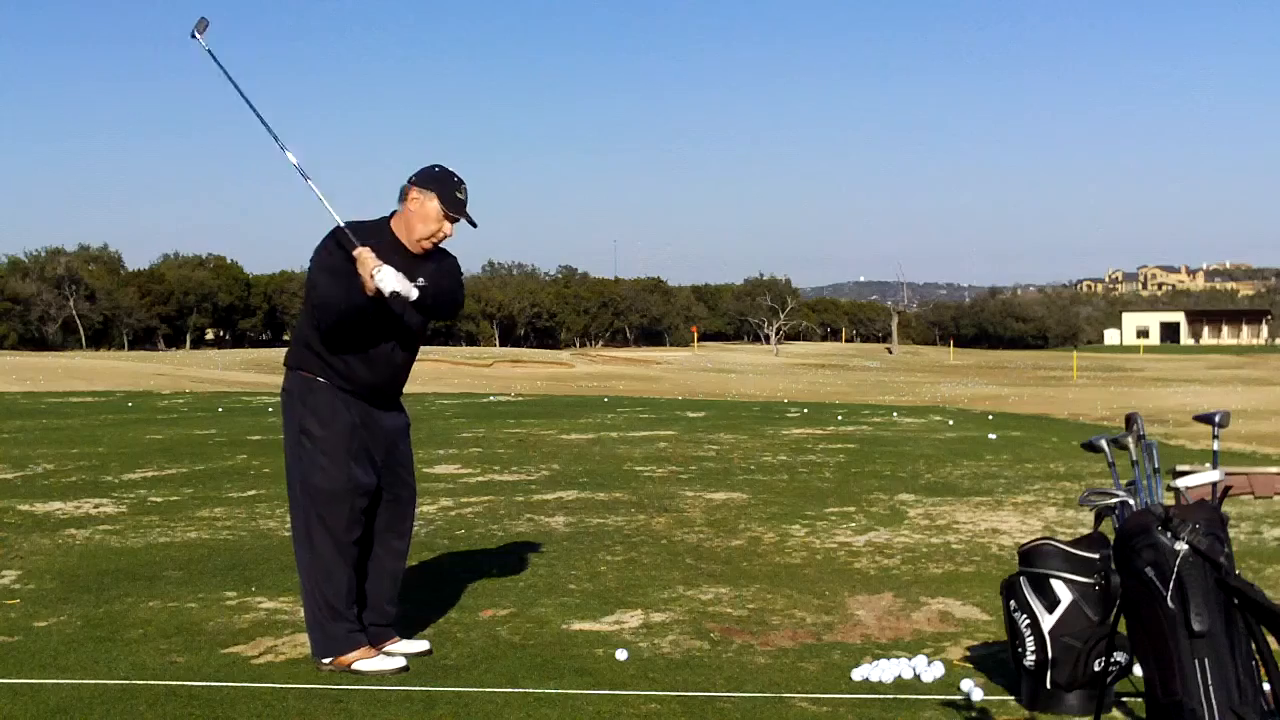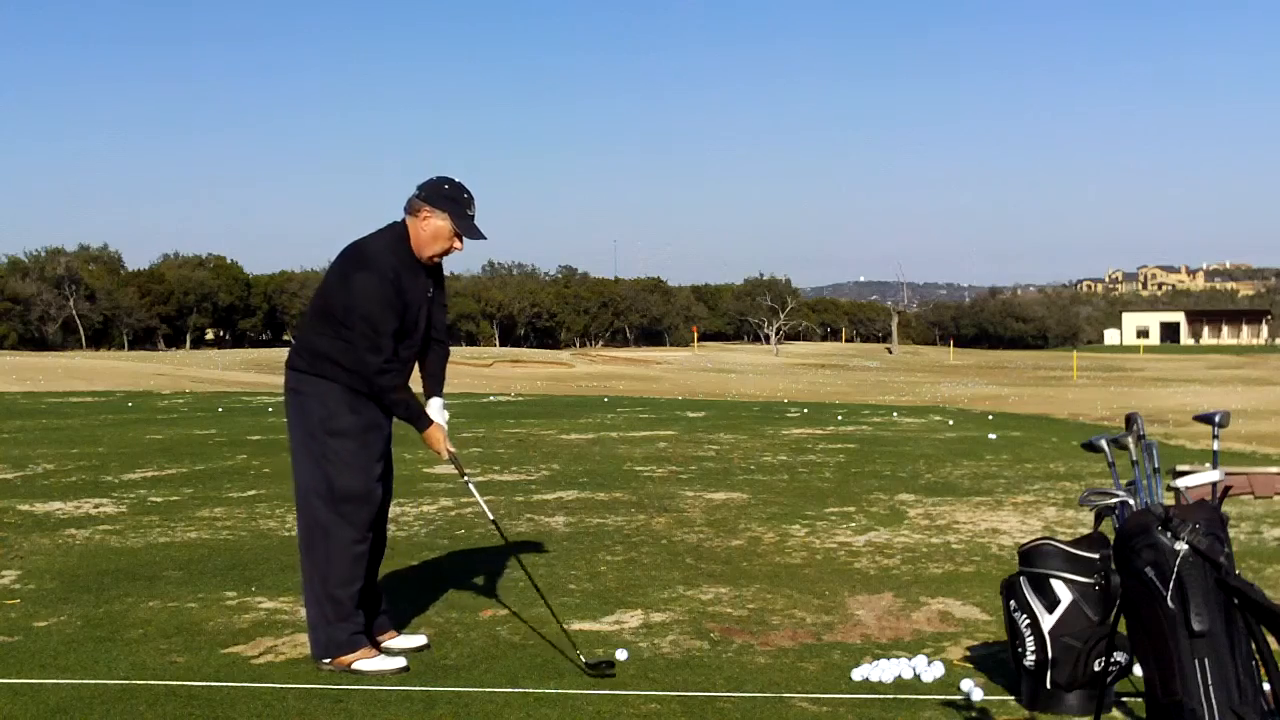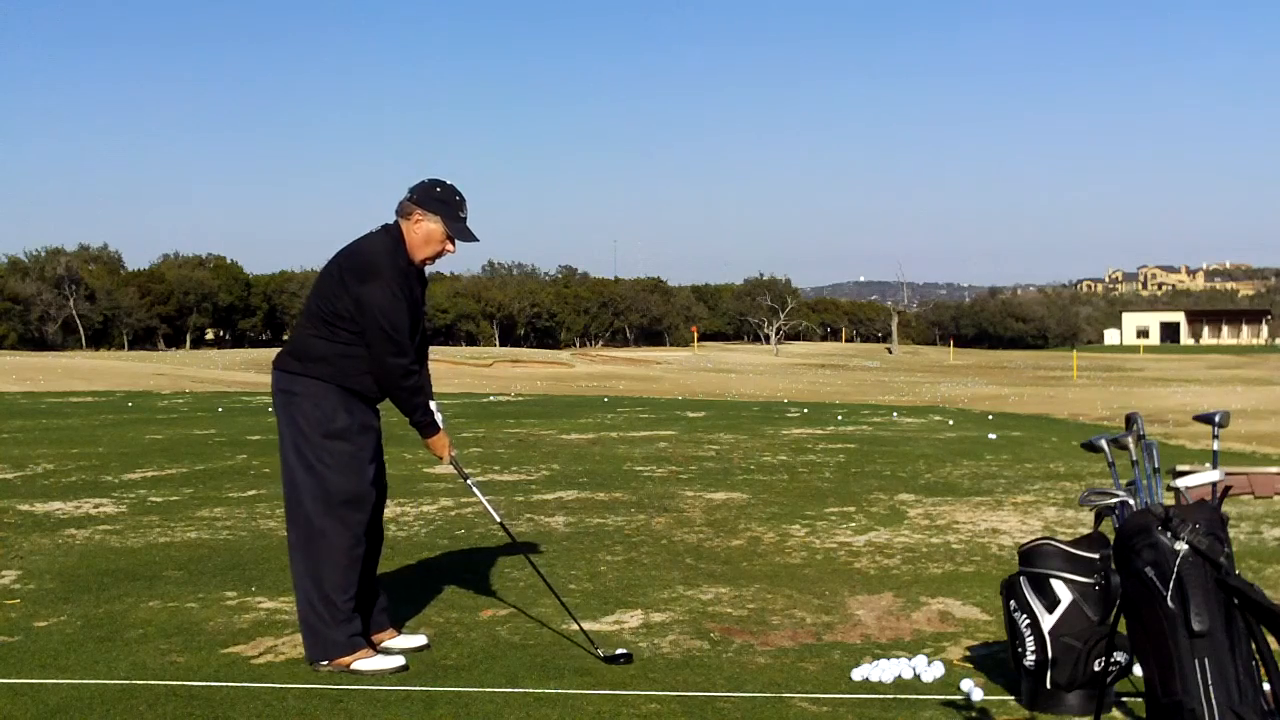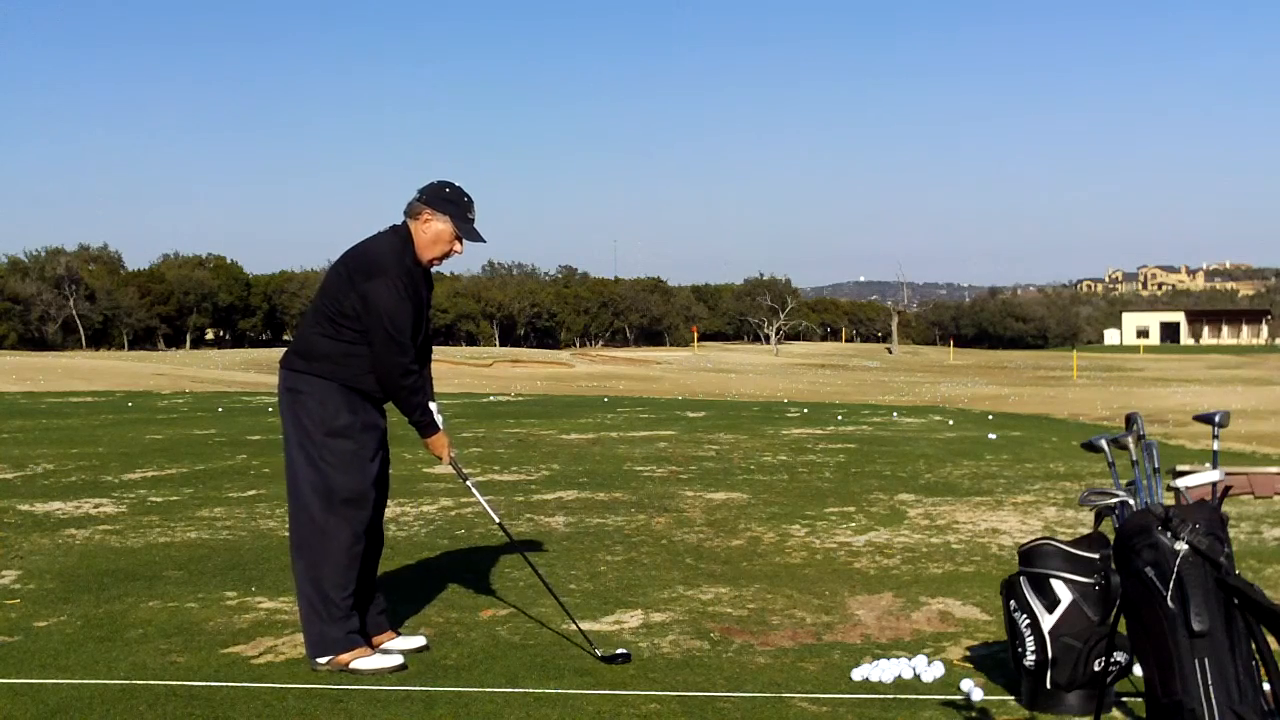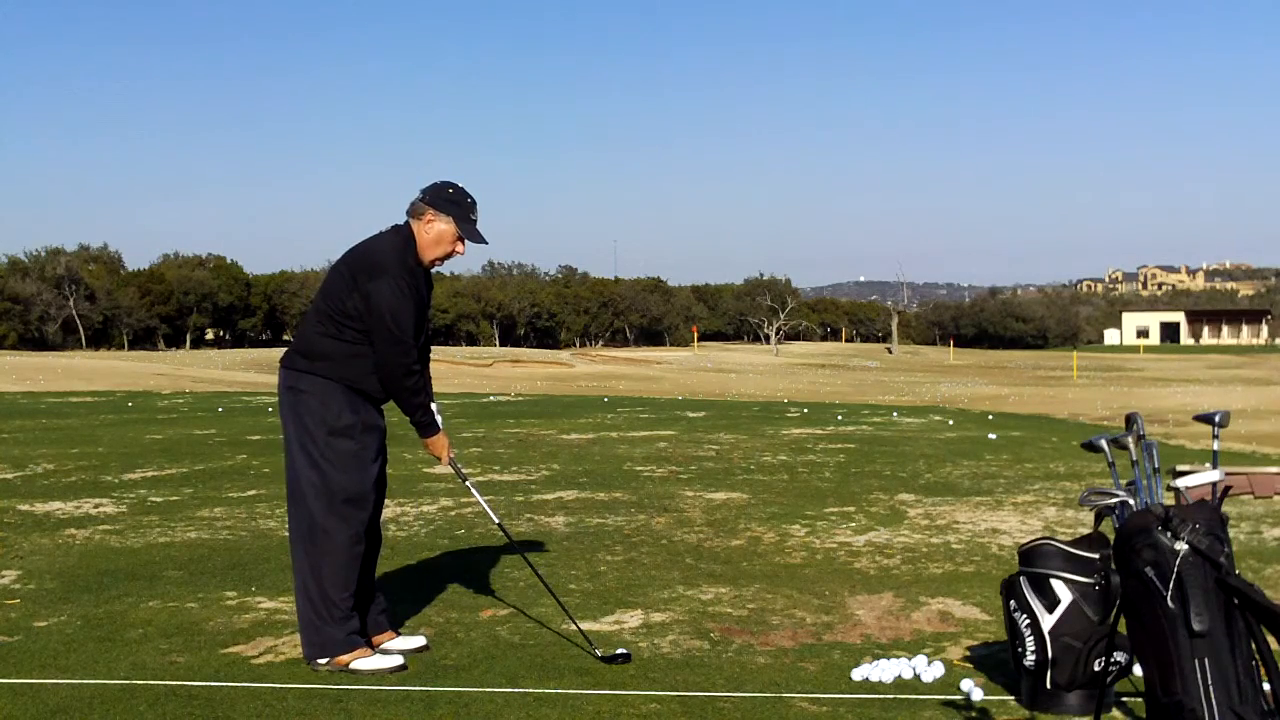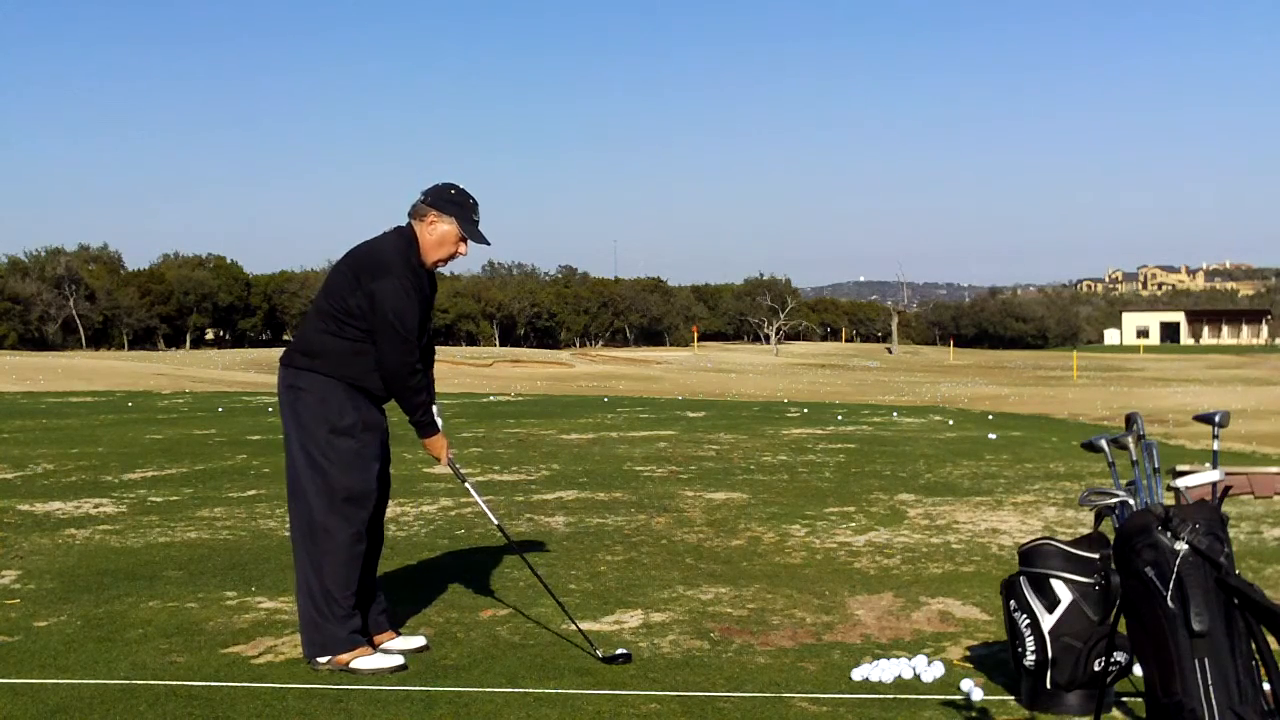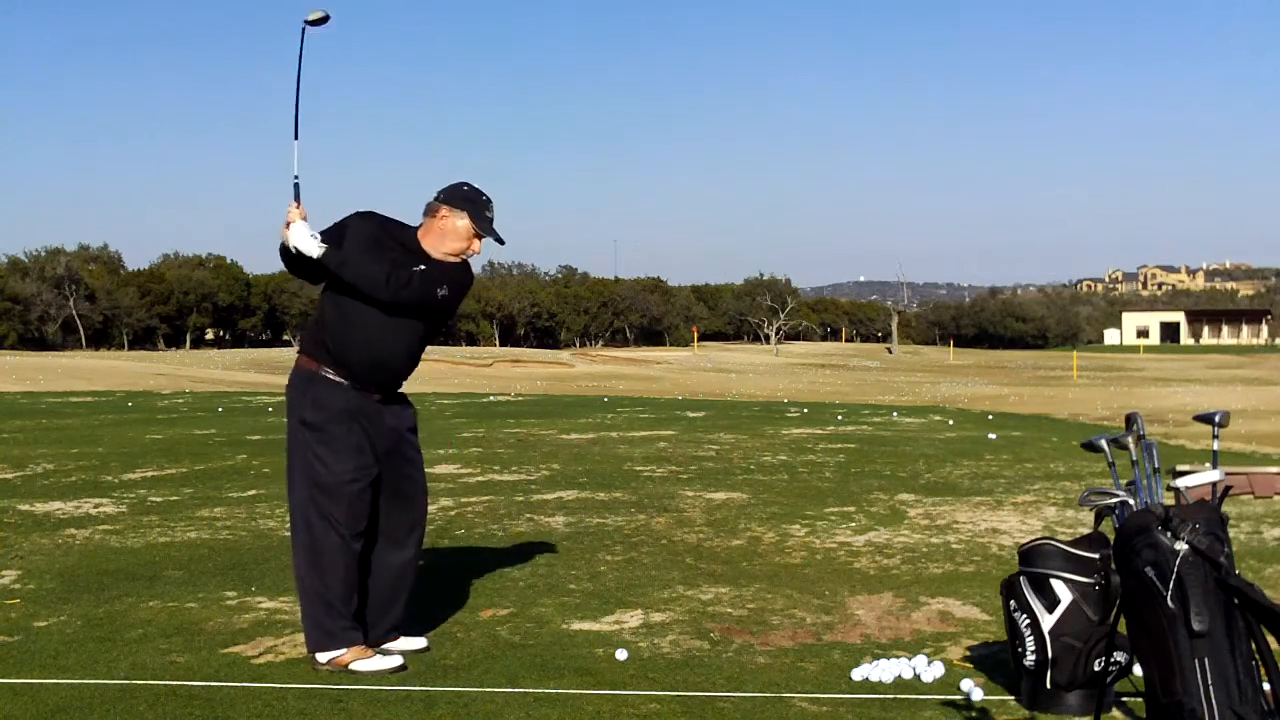
dt=0.7s
person 1, frame 1
left shoulder: (440, 264)
right shoulder: (346, 244)
left elbow: (448, 304)
right elbow: (325, 319)
left wrist: (405, 290)
right wrist: (367, 292)
left hip: (384, 404)
right hip: (323, 395)
left knee: (392, 512)
right knee: (333, 513)
left ankle: (376, 630)
right ankle: (339, 644)
person 1, frame 2
left shoulder: (428, 268)
right shoulder: (371, 263)
left elbow: (434, 337)
right elbow: (375, 359)
left wrist: (436, 401)
right wrist: (422, 423)
left hip: (367, 398)
right hip: (327, 393)
left knee: (369, 509)
right knee: (343, 508)
left ankle: (370, 625)
right ankle: (340, 643)
person 1, frame 3
left shoulder: (406, 267)
right shoulder: (376, 265)
left elbow: (411, 349)
right elbow: (392, 361)
left wrist: (430, 408)
right wrist: (428, 428)
left hip: (349, 397)
right hip: (317, 393)
left knee: (364, 507)
right knee: (334, 510)
left ankle: (370, 624)
right ankle: (336, 644)
person 1, frame 4
left shoulder: (412, 270)
right shoulder: (382, 263)
left elbow: (414, 352)
right elbow: (392, 359)
left wrist: (432, 411)
right wrist: (427, 428)
left hip: (355, 396)
right hip: (322, 393)
left knee: (364, 510)
right knee: (337, 510)
left ankle: (368, 626)
right ankle: (334, 642)
person 1, frame 5
left shoulder: (412, 268)
right shoulder: (385, 264)
left elbow: (414, 352)
right elbow: (395, 359)
left wrist: (431, 413)
right wrist: (428, 428)
left hip: (353, 397)
right hip: (323, 394)
left knee: (361, 511)
right knee: (334, 513)
left ankle: (370, 626)
right ankle: (333, 644)
person 1, frame 6
left shoulder: (415, 270)
right shoulder: (389, 265)
left elbow: (418, 352)
right elbow: (397, 360)
left wrist: (431, 413)
right wrist: (427, 428)
left hip: (354, 396)
right hip: (322, 393)
left knee: (364, 509)
right knee: (336, 512)
left ankle: (370, 626)
right ankle: (335, 643)
person 1, frame 7
left shoulder: (455, 276)
right shoulder: (367, 229)
left elbow: (391, 287)
right elbow: (302, 264)
left wrist: (317, 248)
right wrist: (297, 240)
left hip: (384, 400)
right hip: (326, 391)
left knee: (404, 513)
right knee: (335, 510)
left ankle: (377, 628)
right ankle: (336, 641)
